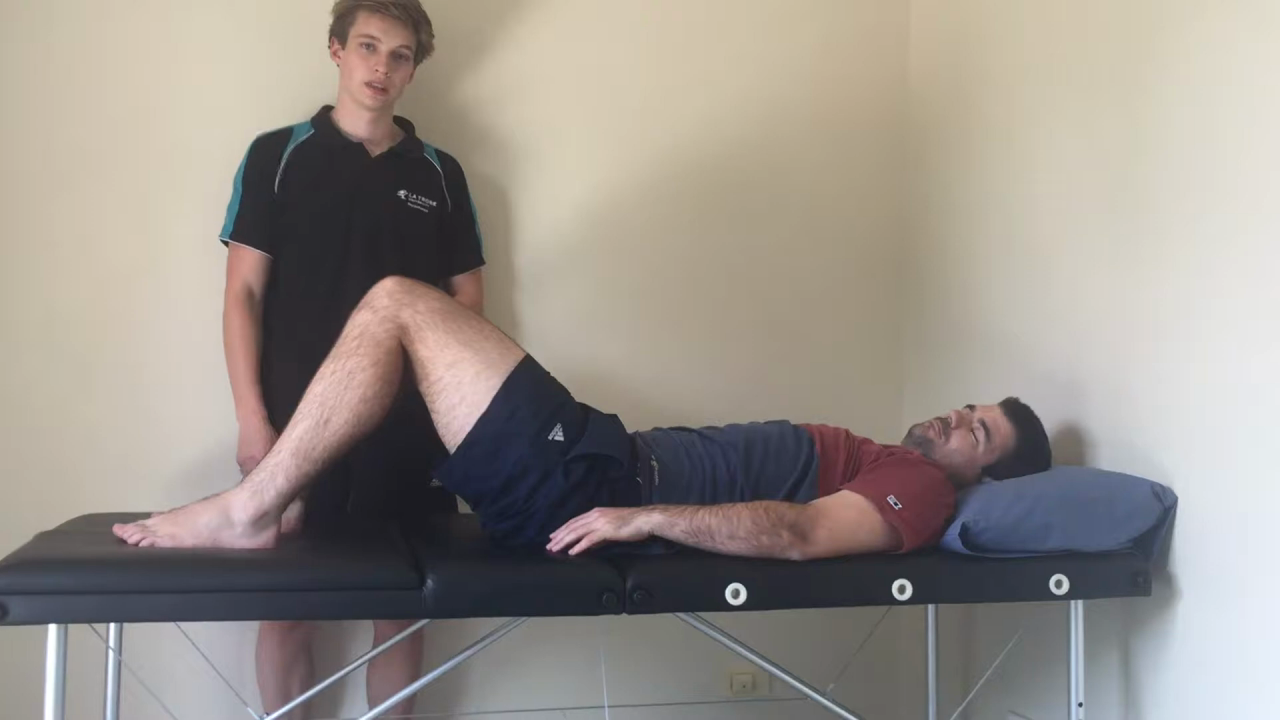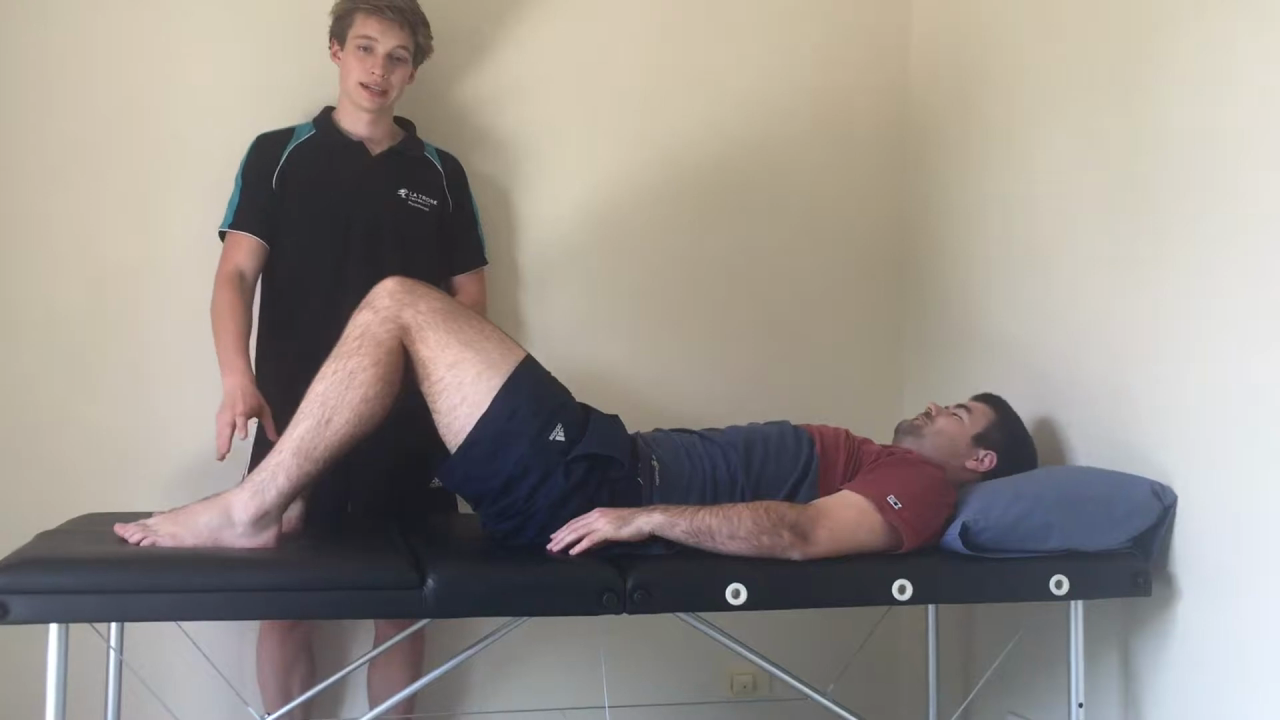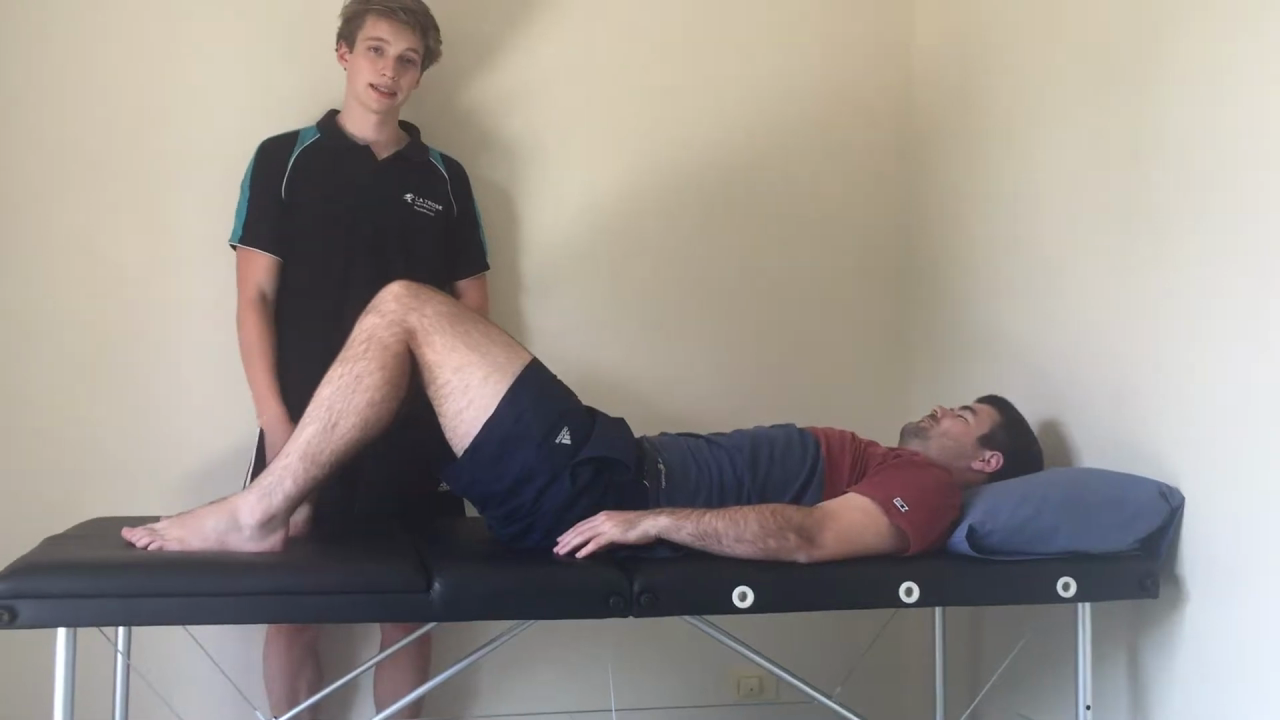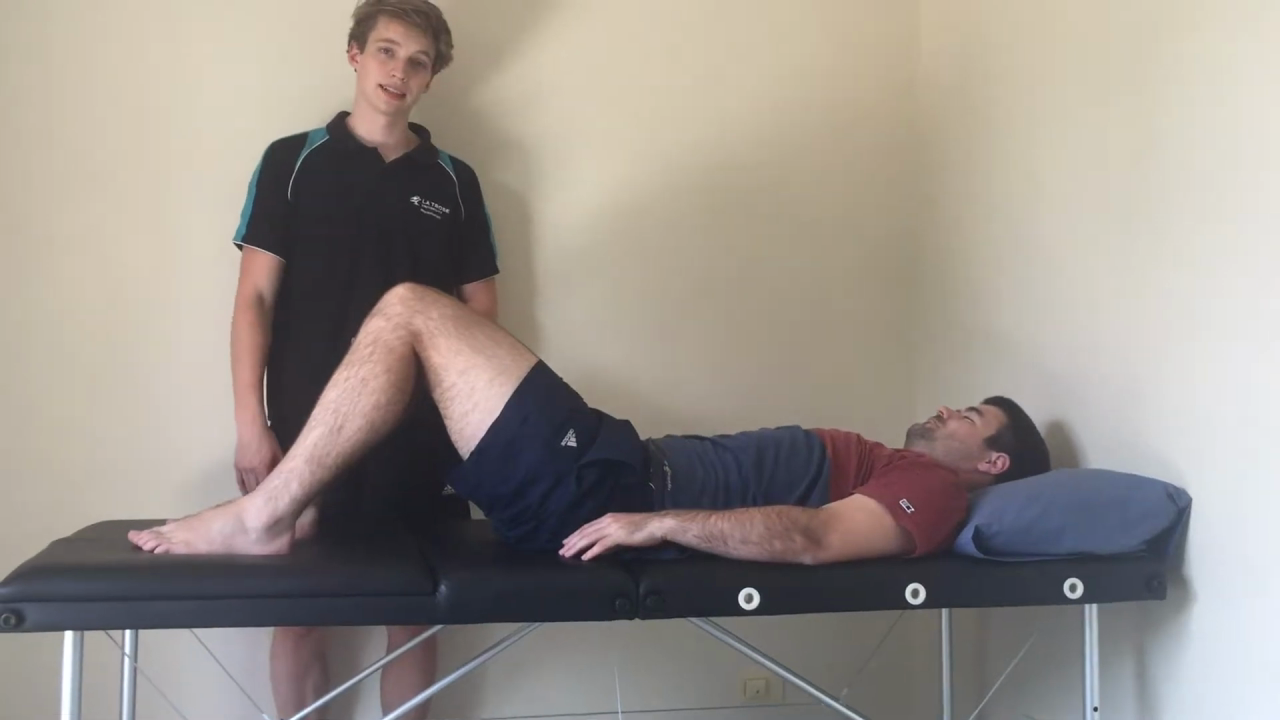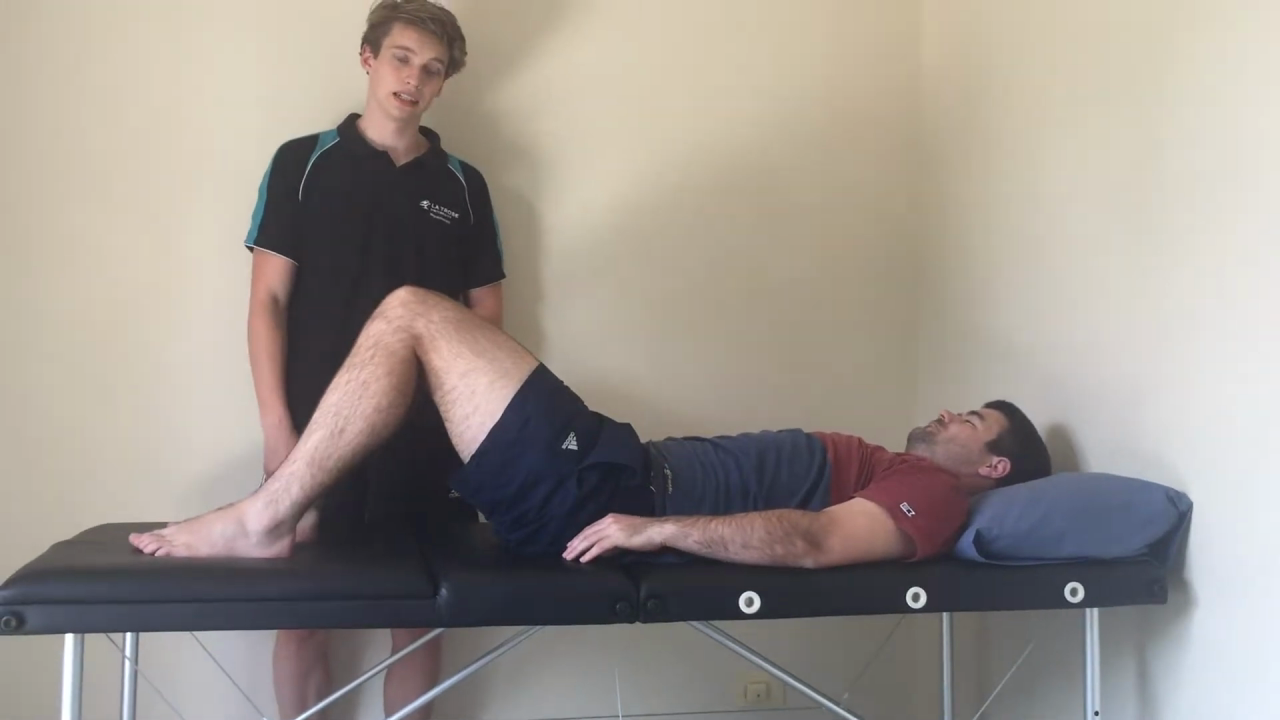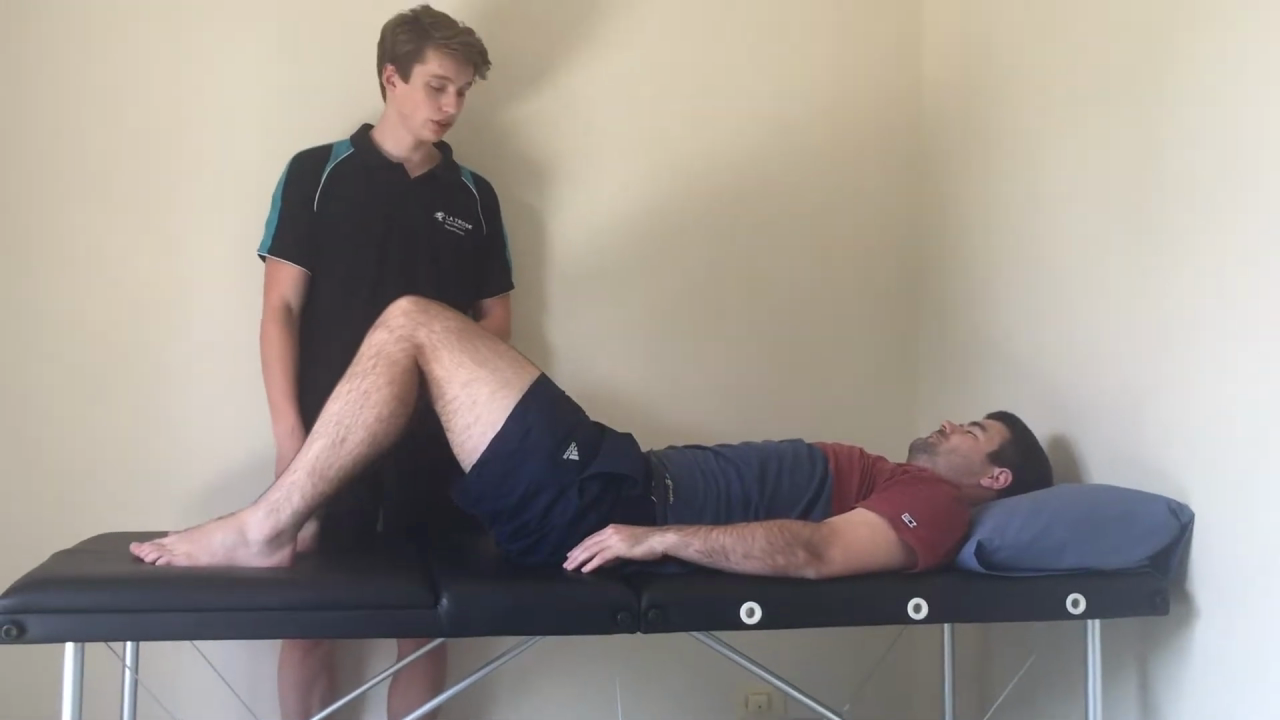
dt=0.4s
person 1, frame 1
left shoulder: (919, 488)
right shoulder: (879, 464)
left elbow: (798, 534)
left wrist: (645, 516)
left hip: (593, 483)
right hip: (615, 466)
left knee: (398, 302)
right knee: (403, 314)
left ankle: (250, 509)
right ankle: (268, 500)
person 1, frame 2
left shoulder: (917, 488)
right shoulder: (877, 471)
left elbow: (797, 535)
left wrist: (644, 517)
left hip: (593, 486)
right hip: (609, 468)
left knee: (400, 301)
right knee: (404, 314)
left ankle: (250, 508)
right ankle: (280, 500)
person 1, frame 3
left shoulder: (926, 490)
right shoulder: (882, 468)
left elbow: (805, 537)
left wrist: (653, 519)
left hip: (601, 489)
right hip: (624, 470)
left knee: (406, 306)
right knee: (412, 320)
left ankle: (257, 513)
right ankle: (283, 504)
person 1, frame 4
left shoulder: (929, 491)
right shoulder: (888, 473)
left elbow: (810, 539)
left wrist: (655, 523)
left hip: (605, 493)
right hip: (627, 474)
left knee: (411, 310)
right knee: (415, 319)
left ankle: (263, 516)
right ankle: (285, 507)
person 1, frame 5
left shoulder: (932, 497)
right shoulder: (890, 474)
left elbow: (810, 542)
left wrist: (657, 528)
left hip: (607, 493)
right hip: (630, 477)
left knee: (412, 312)
right knee: (420, 326)
left ankle: (265, 518)
right ankle: (286, 511)
person 1, frame 6
left shoulder: (932, 506)
right shoulder: (890, 486)
left elbow: (812, 553)
left wrist: (656, 537)
left hip: (607, 505)
right hip: (627, 483)
left knee: (414, 322)
right knee: (417, 332)
left ankle: (266, 528)
right ankle: (286, 521)
person 2, frame 1
left shoulder: (438, 171)
right shoulder: (276, 156)
left elbow: (467, 296)
right elbow: (244, 293)
right wrist: (252, 415)
left hip: (408, 424)
right hip: (299, 420)
person 2, frame 2
left shoulder: (439, 171)
right shoulder: (277, 155)
left elbow: (470, 296)
right elbow: (236, 274)
right wrist: (237, 376)
left hip: (409, 422)
right hip: (298, 417)
person 2, frame 3
left shoulder: (443, 176)
right shoulder: (282, 160)
left elbow: (472, 303)
right elbow: (255, 297)
right wrist: (276, 420)
left hip: (415, 428)
right hip: (308, 425)
person 2, frame 4
left shoulder: (453, 180)
right shoulder: (292, 161)
left elbow: (481, 306)
right elbow: (255, 298)
right wrist: (251, 422)
left hip: (421, 429)
right hip: (310, 425)
person 2, frame 5
left shoulder: (461, 184)
right shoulder: (303, 163)
left elbow: (487, 310)
right elbow: (268, 301)
right wrist: (277, 425)
left hip: (427, 433)
right hip: (321, 428)
person 2, frame 6
left shoulder: (473, 194)
right shoulder: (316, 174)
left elbow: (496, 318)
right elbow: (280, 310)
right wrist: (289, 434)
left hip: (437, 440)
